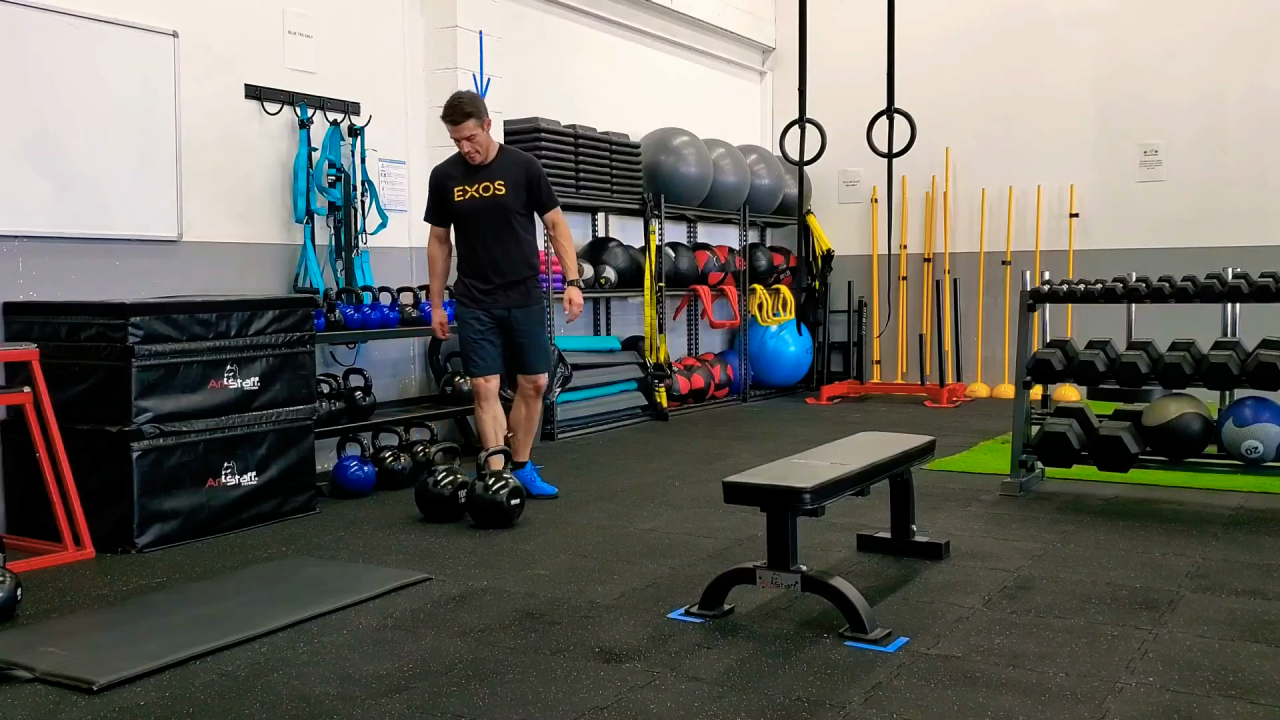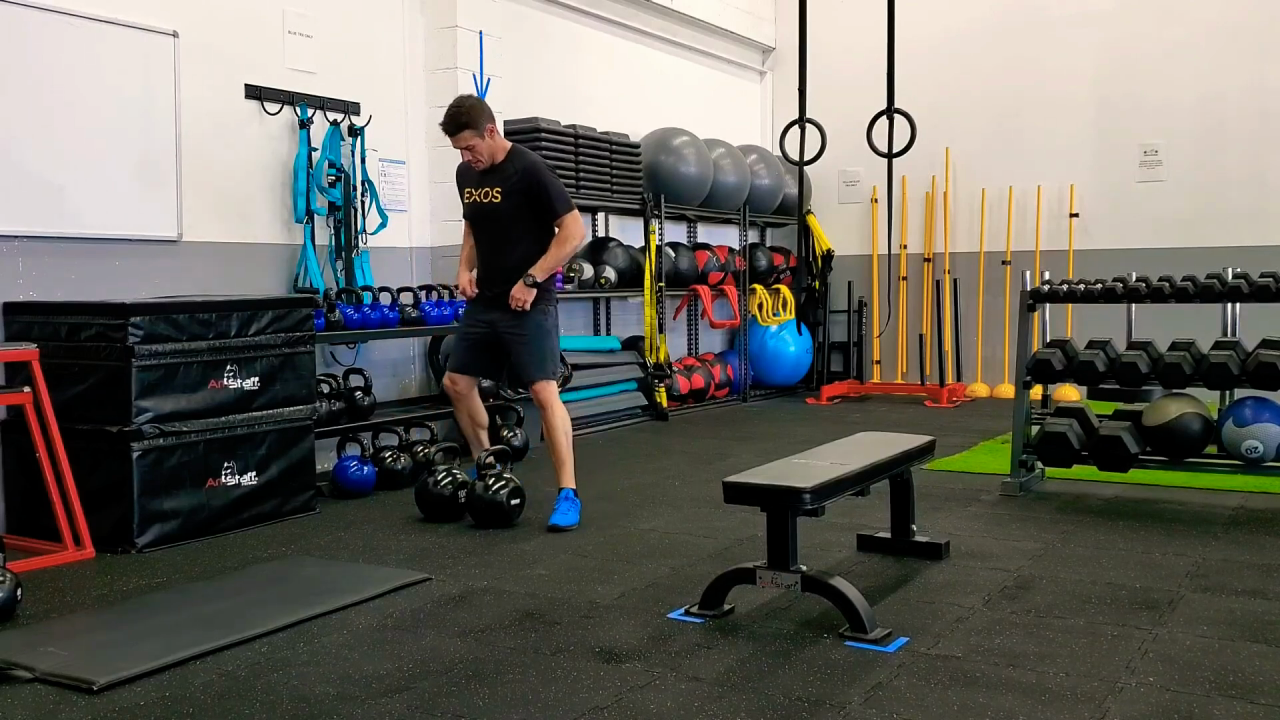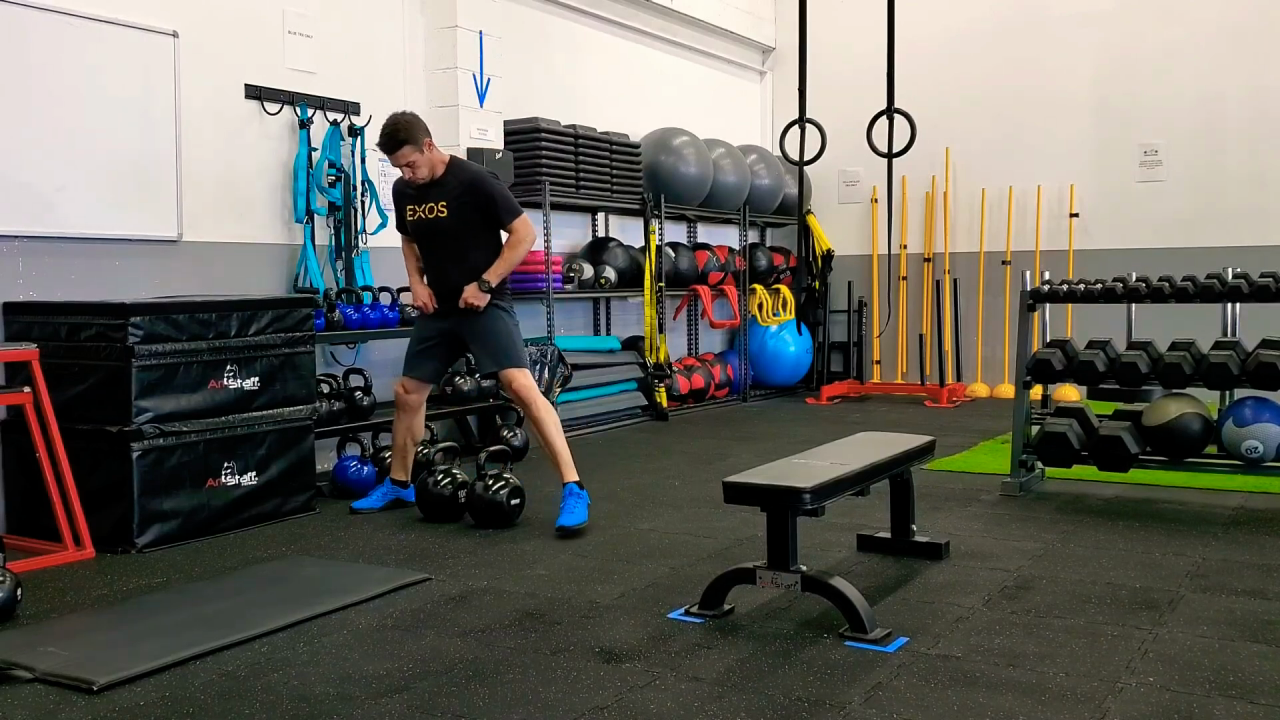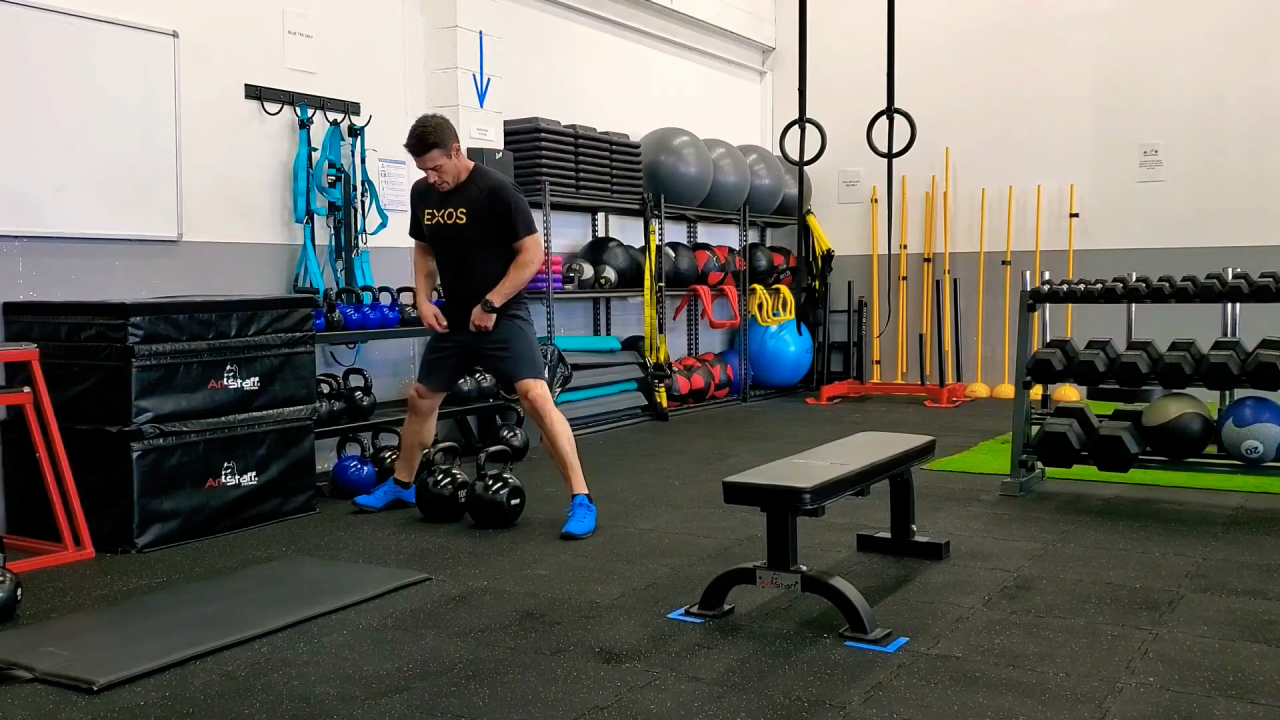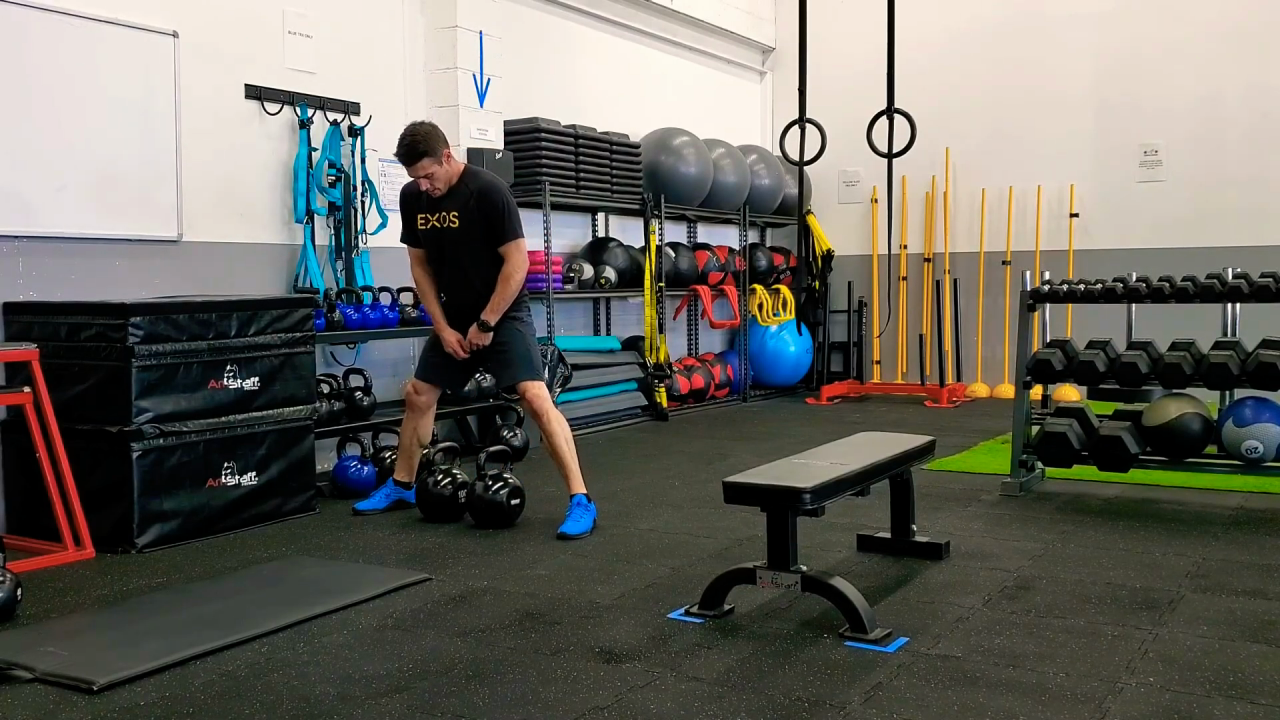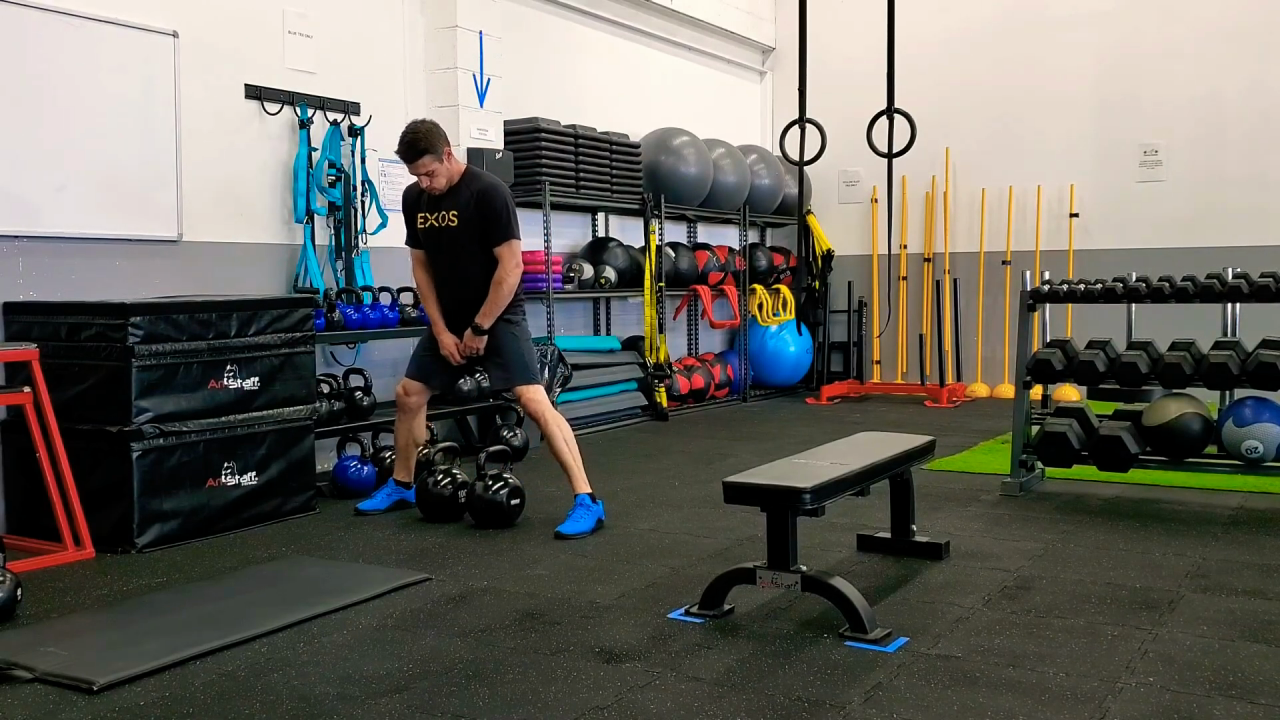
dt=0.7s
person 1, frame 1
left shoulder: (523, 167)
right shoulder: (443, 176)
left elbow: (557, 226)
right elbow: (439, 240)
left wrist: (573, 281)
right wrist: (437, 302)
left hip: (525, 296)
right hip: (474, 302)
left knee: (534, 383)
right knee: (484, 389)
left ankle: (521, 466)
person 1, frame 2
left shoulder: (530, 170)
right shoulder: (466, 173)
left elbow: (573, 230)
left wrist: (531, 280)
right wrist: (465, 269)
left hip: (528, 302)
right hip: (485, 301)
left knee: (544, 392)
right knee: (456, 383)
left ankle: (568, 494)
person 1, frame 3
left shoulder: (474, 181)
right shoulder: (403, 190)
left elbow: (523, 235)
left wrist: (485, 284)
right wrist: (416, 280)
left hip: (484, 304)
right hip: (440, 308)
left knee: (521, 386)
right knee: (407, 394)
left ankle: (573, 489)
right ankle: (399, 485)
person 1, frame 4
left shoulder: (496, 189)
right shoulder: (422, 193)
left elbow: (532, 253)
left wrist: (491, 304)
right wrist: (423, 299)
left hip: (503, 315)
right hip: (453, 318)
left knee: (536, 397)
right knee: (422, 399)
left ankle: (582, 501)
right ankle: (401, 486)
person 1, frame 5
left shoulder: (488, 190)
right shoulder: (412, 197)
left elbow: (517, 261)
right elbow: (420, 264)
left wrist: (486, 324)
right wrist: (442, 327)
left hip: (504, 313)
right hip: (455, 316)
left knee: (535, 398)
right knee: (418, 395)
left ankle: (581, 501)
right ankle: (401, 486)
person 1, frame 6
left shoulder: (488, 191)
right shoulder: (413, 198)
left elbow: (511, 265)
right elbow: (421, 266)
left wrist: (480, 328)
right wrist: (441, 331)
left hip: (499, 315)
right hip: (450, 318)
left knee: (534, 401)
right knee: (408, 395)
left ankle: (586, 500)
right ankle: (401, 486)
